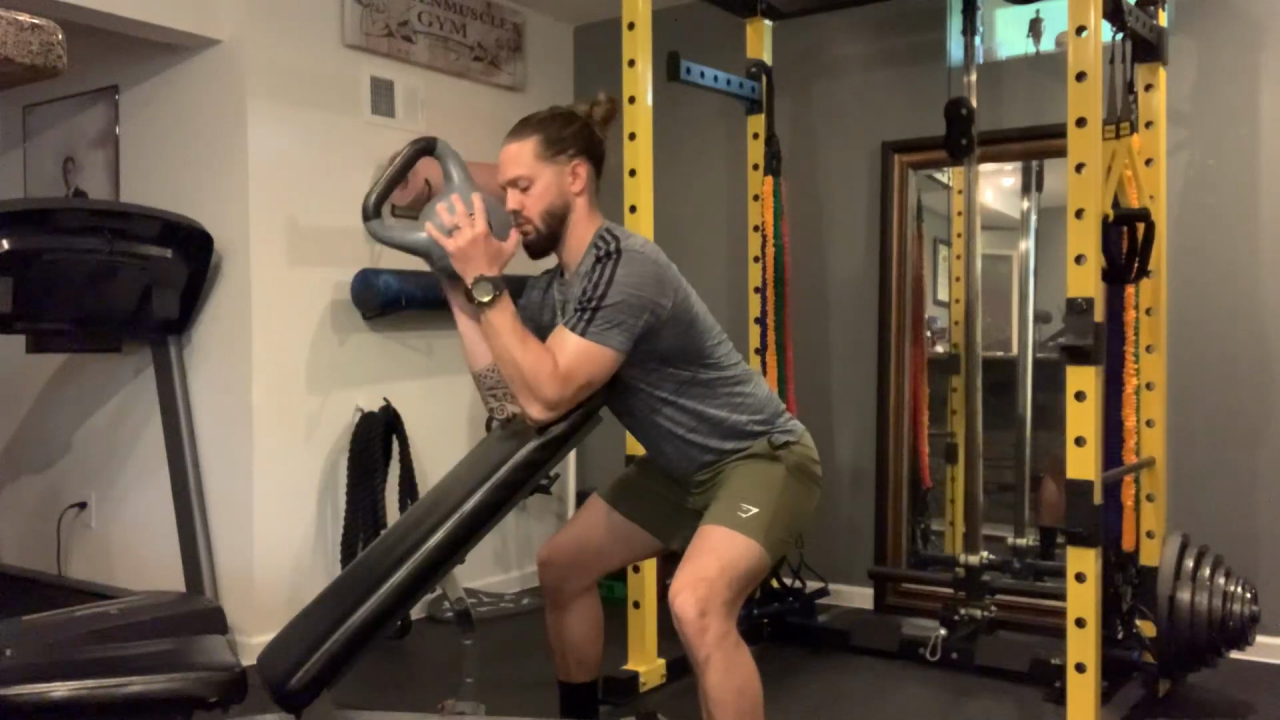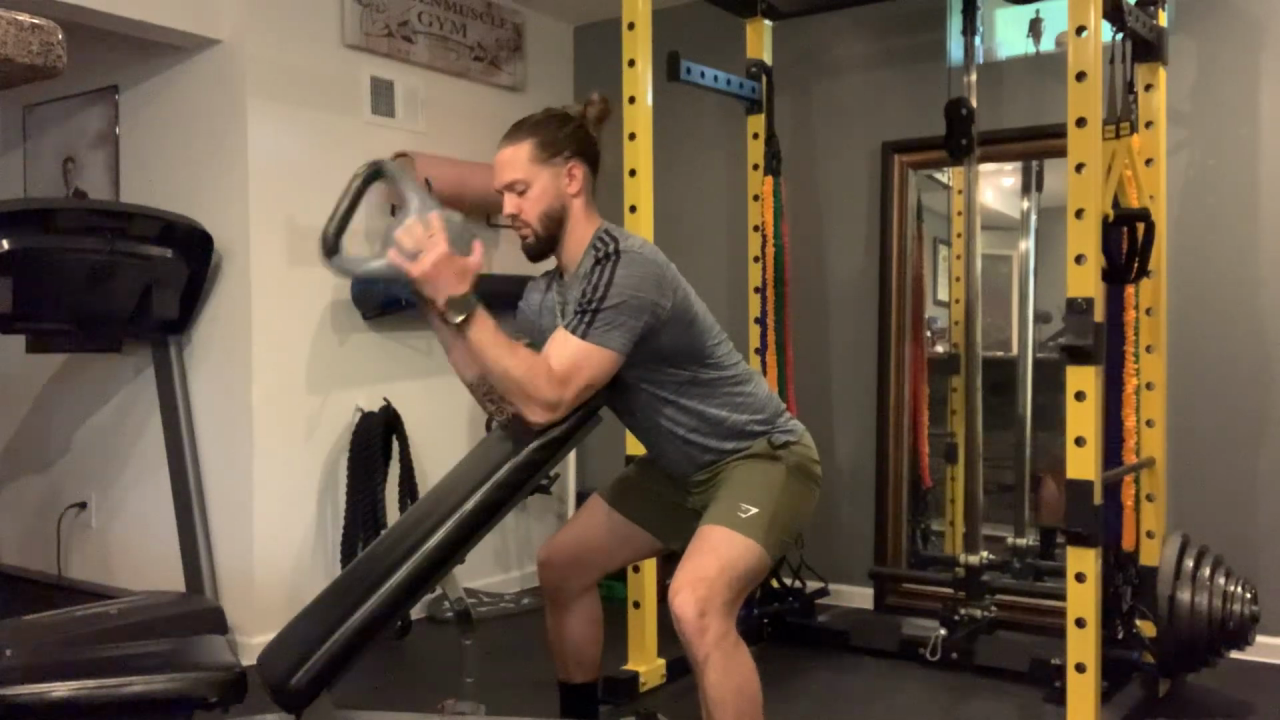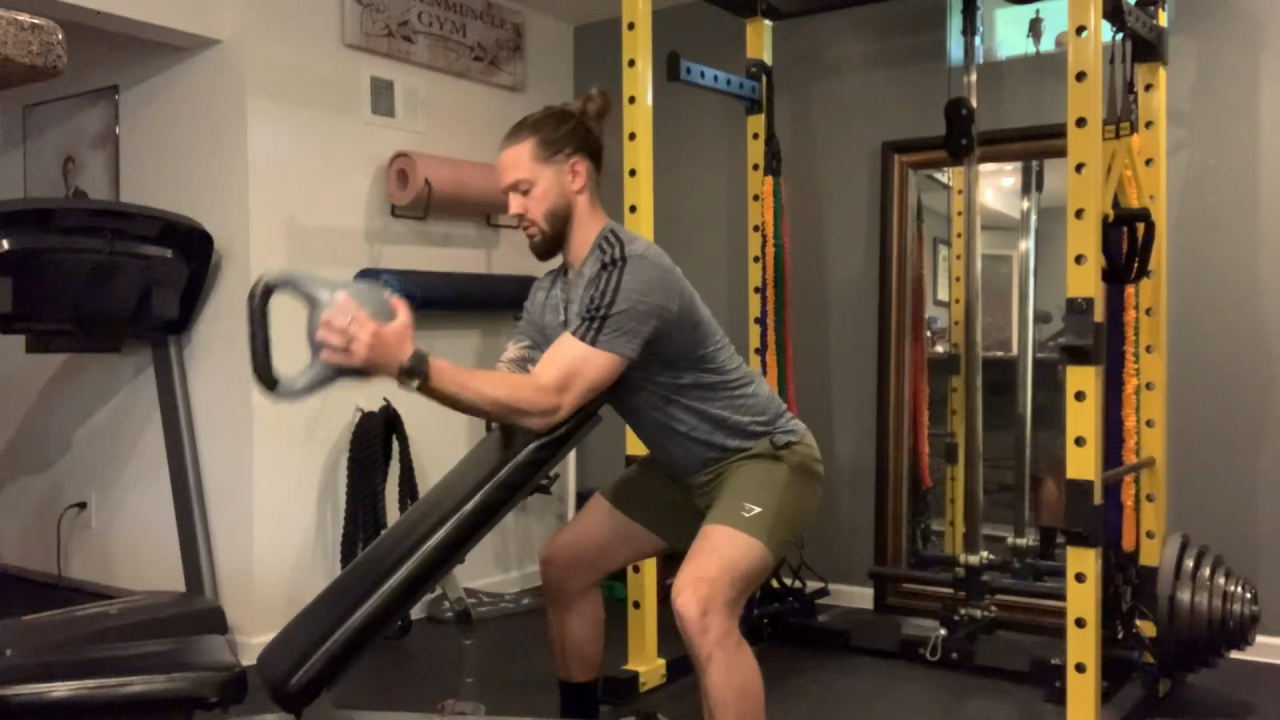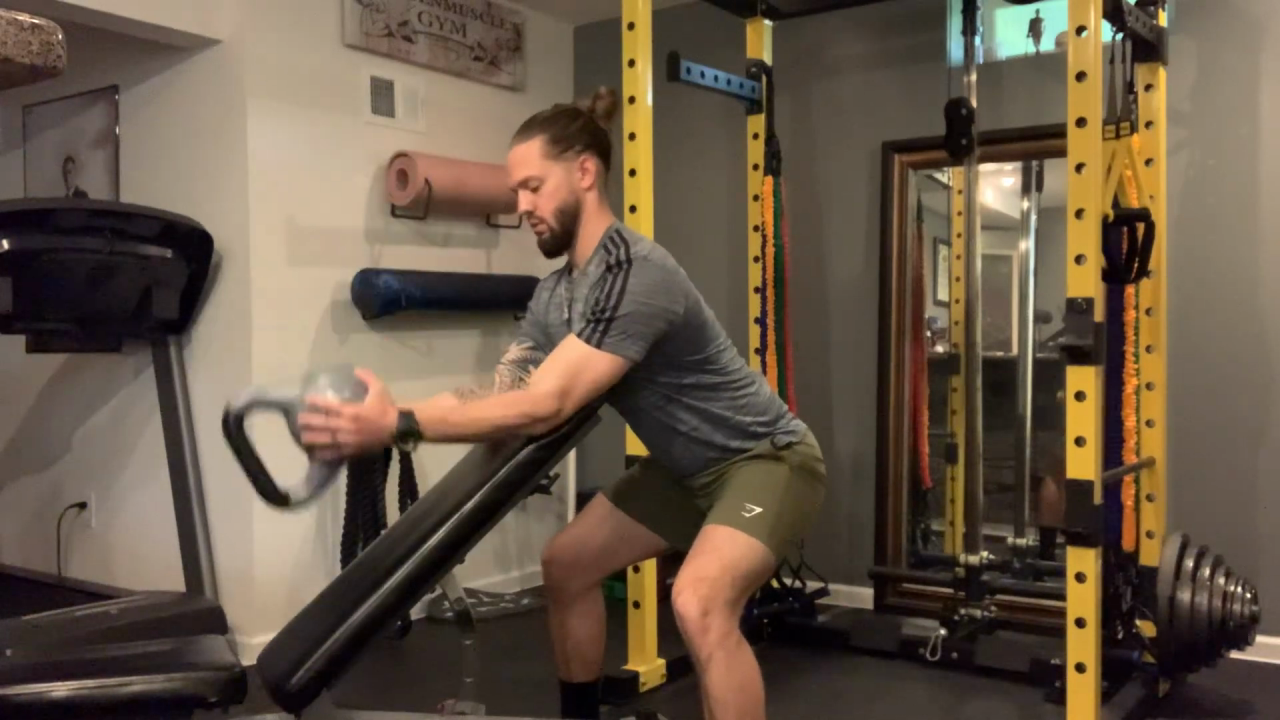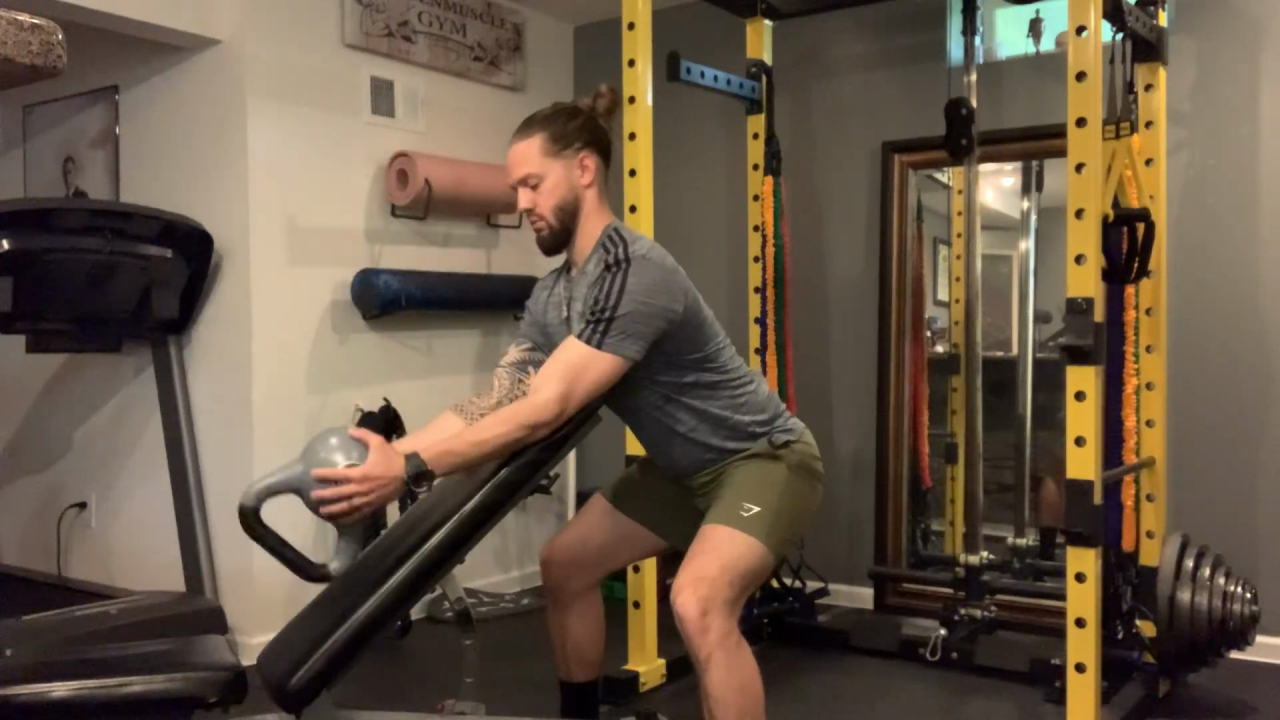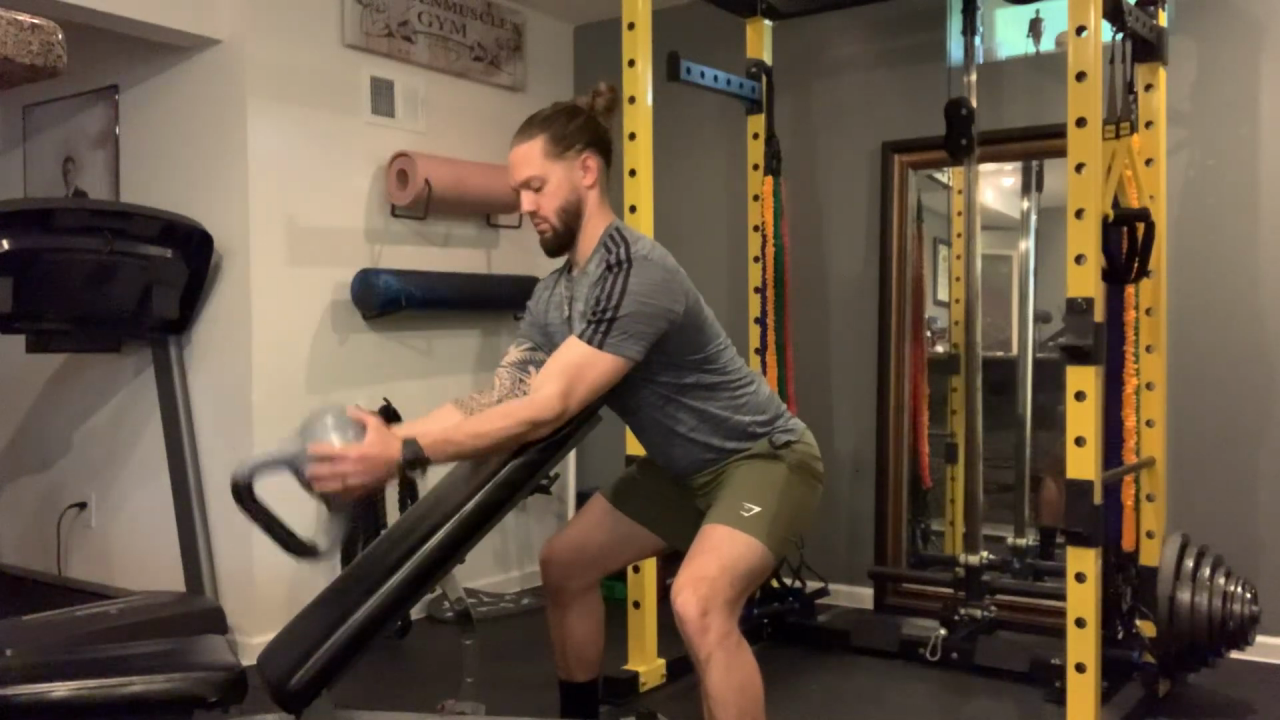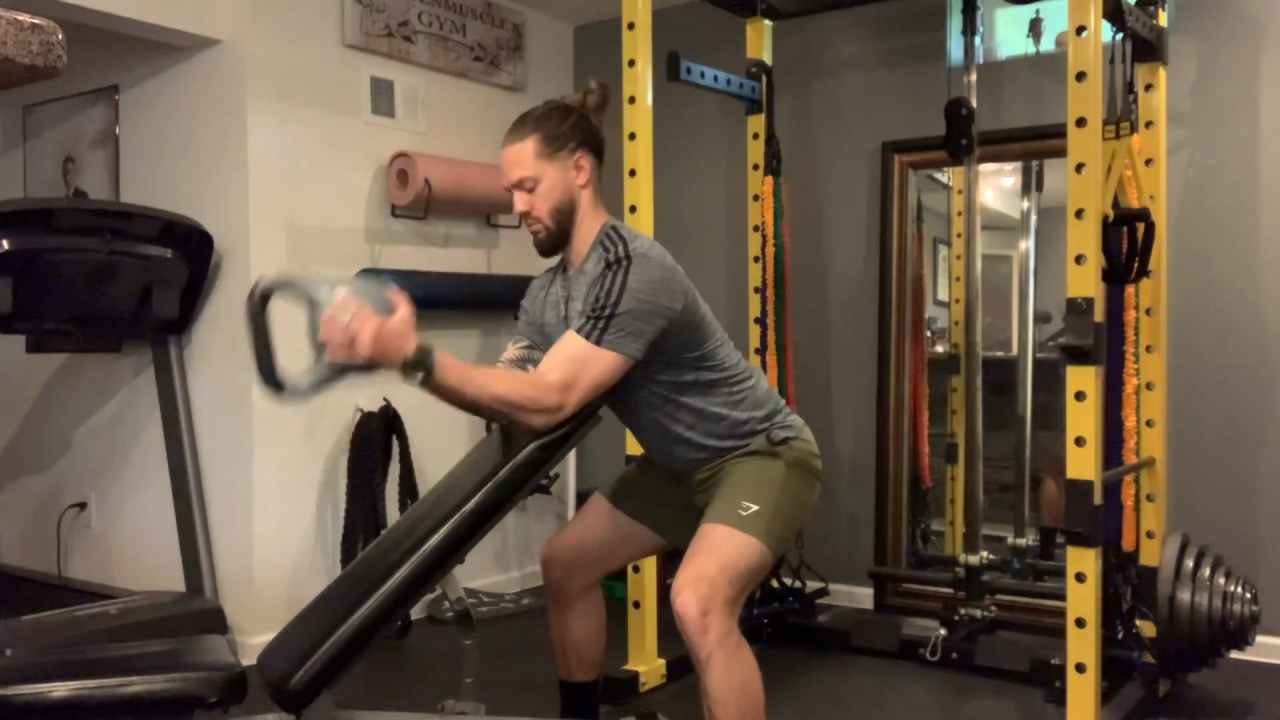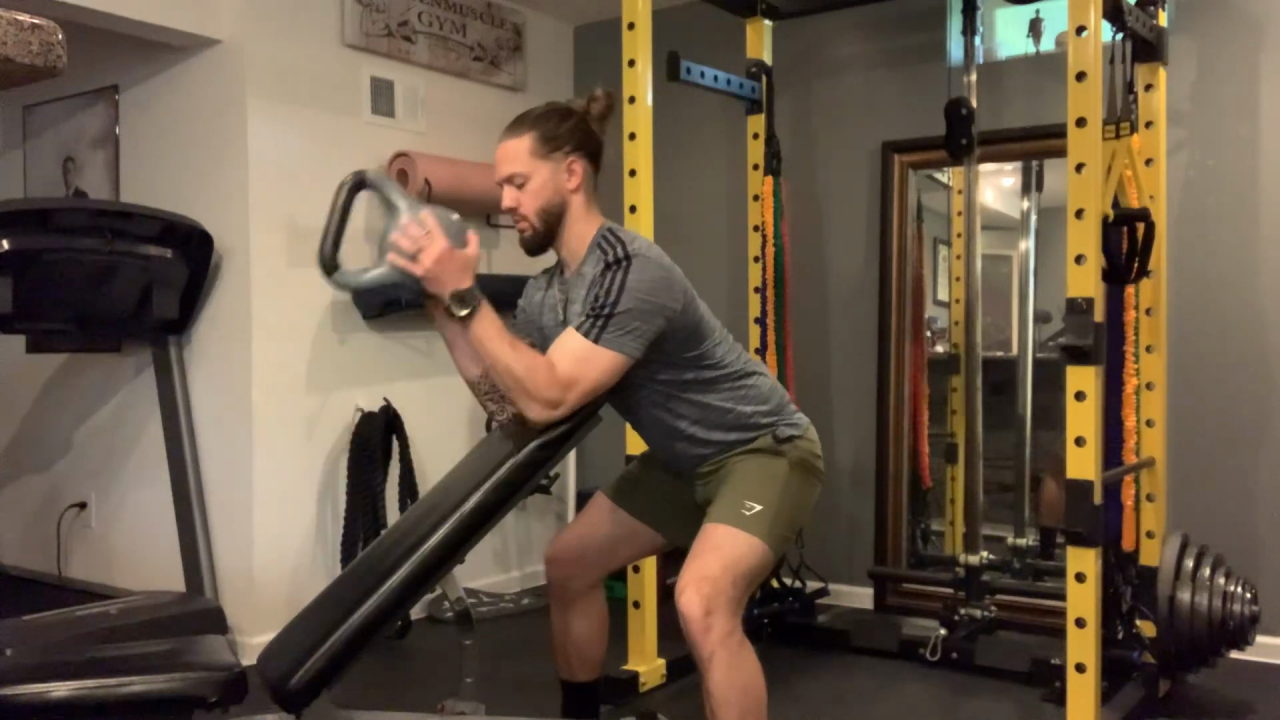
dt=0.3s
person 1, frame 1
left shoulder: (627, 269)
right shoulder: (550, 289)
left elbow: (547, 398)
right elbow: (510, 402)
left wrist: (486, 283)
right wrist: (461, 291)
left hip: (762, 456)
right hip: (681, 465)
left knee: (696, 604)
right knee: (562, 567)
person 1, frame 2
left shoulder: (626, 270)
right shoulder: (546, 294)
left elbow: (546, 400)
right elbow: (507, 402)
left wrist: (459, 300)
right wrist: (440, 308)
left hip: (760, 455)
right hip: (682, 464)
left knee: (695, 604)
right knee: (561, 566)
person 1, frame 3
left shoulder: (631, 274)
right shoulder: (551, 295)
left elbow: (544, 403)
right elbow: (506, 392)
left wrist: (409, 361)
right wrist: (391, 354)
left hip: (763, 456)
right hip: (683, 464)
left knee: (698, 604)
right knee: (564, 566)
person 1, frame 4
left shoulder: (636, 275)
right shoulder: (555, 295)
left elbow: (543, 407)
right elbow: (503, 392)
left wrist: (398, 422)
right wrist: (380, 416)
left hip: (766, 457)
right hip: (686, 465)
left knee: (698, 604)
right knee: (566, 565)
person 1, frame 5
left shoulder: (635, 274)
right shoulder: (552, 295)
left elbow: (544, 411)
right elbow: (497, 401)
left wrist: (410, 469)
right wrist: (391, 451)
left hip: (764, 456)
right hip: (683, 465)
left knee: (698, 604)
right knee: (564, 566)
person 1, frame 6
left shoulder: (636, 274)
right shoulder: (554, 296)
left elbow: (545, 410)
right elbow: (500, 398)
left wrist: (405, 453)
right wrist: (389, 436)
left hip: (763, 456)
right hip: (684, 465)
left knee: (698, 603)
right knee: (564, 565)
person 1, frame 7
left shoulder: (633, 272)
right shoulder: (549, 293)
left elbow: (546, 402)
right elbow: (507, 399)
left wrist: (415, 356)
right wrist: (403, 353)
left hip: (762, 452)
right hip: (680, 460)
left knee: (698, 603)
right knee: (566, 564)
person 1, frame 8
left shoulder: (631, 271)
right shoulder: (546, 291)
left elbow: (549, 398)
right elbow: (510, 401)
left wrist: (462, 296)
right wrist: (444, 299)
left hip: (763, 449)
right hip: (683, 458)
left knee: (702, 603)
right knee: (569, 563)
